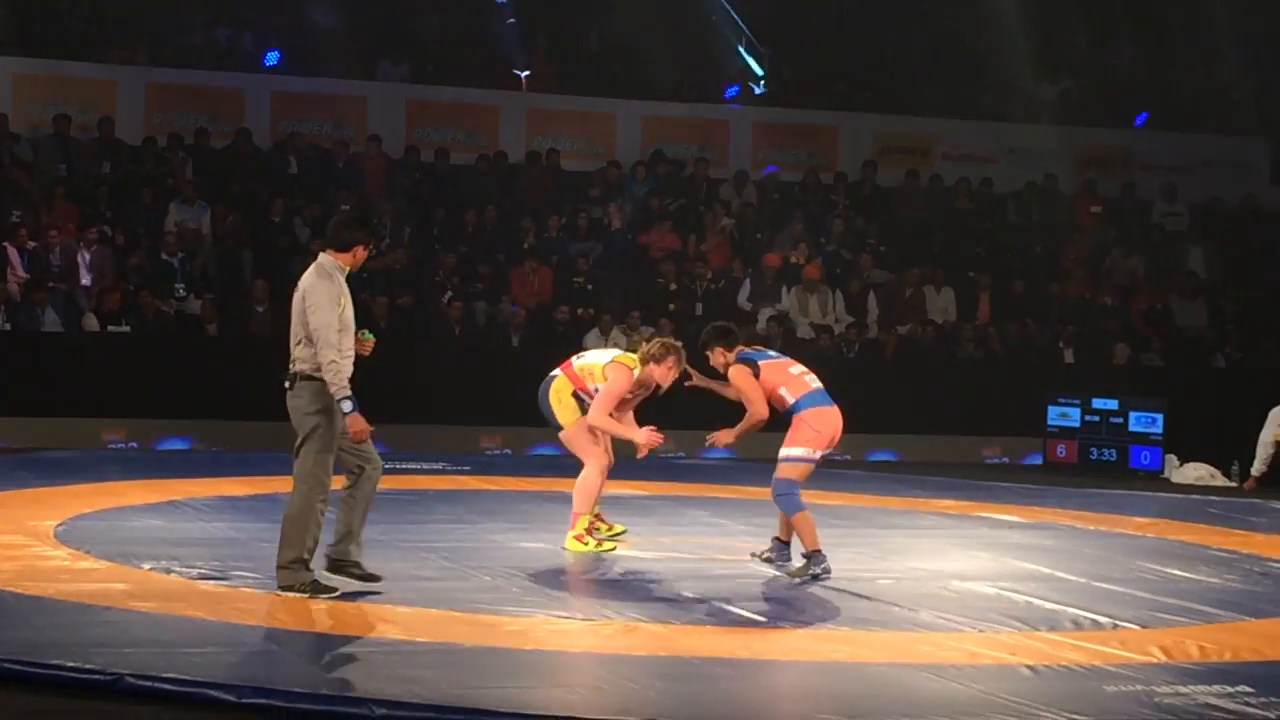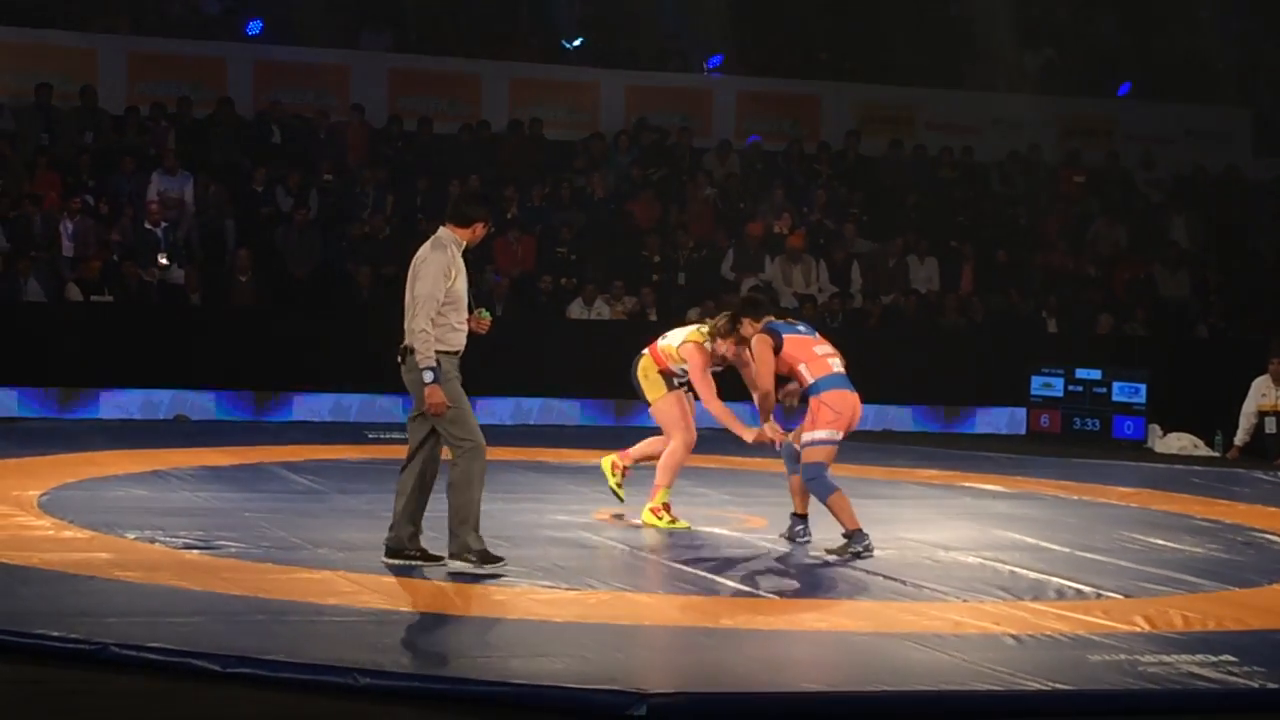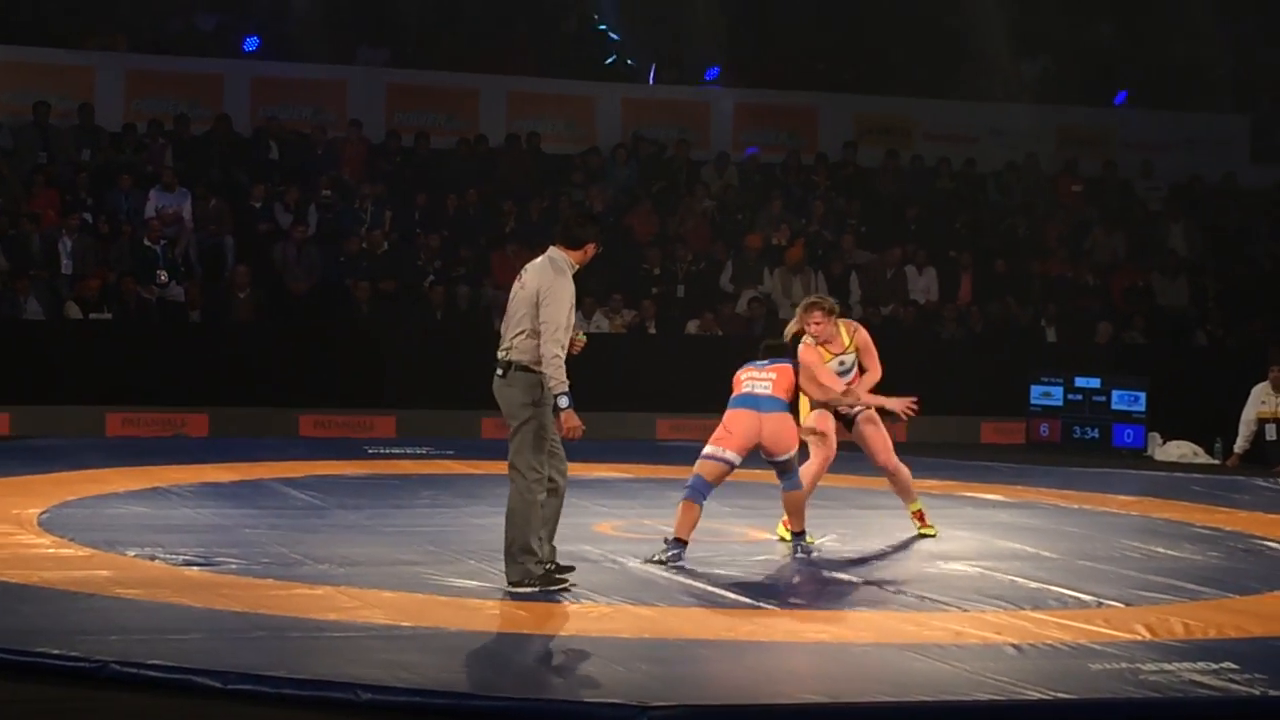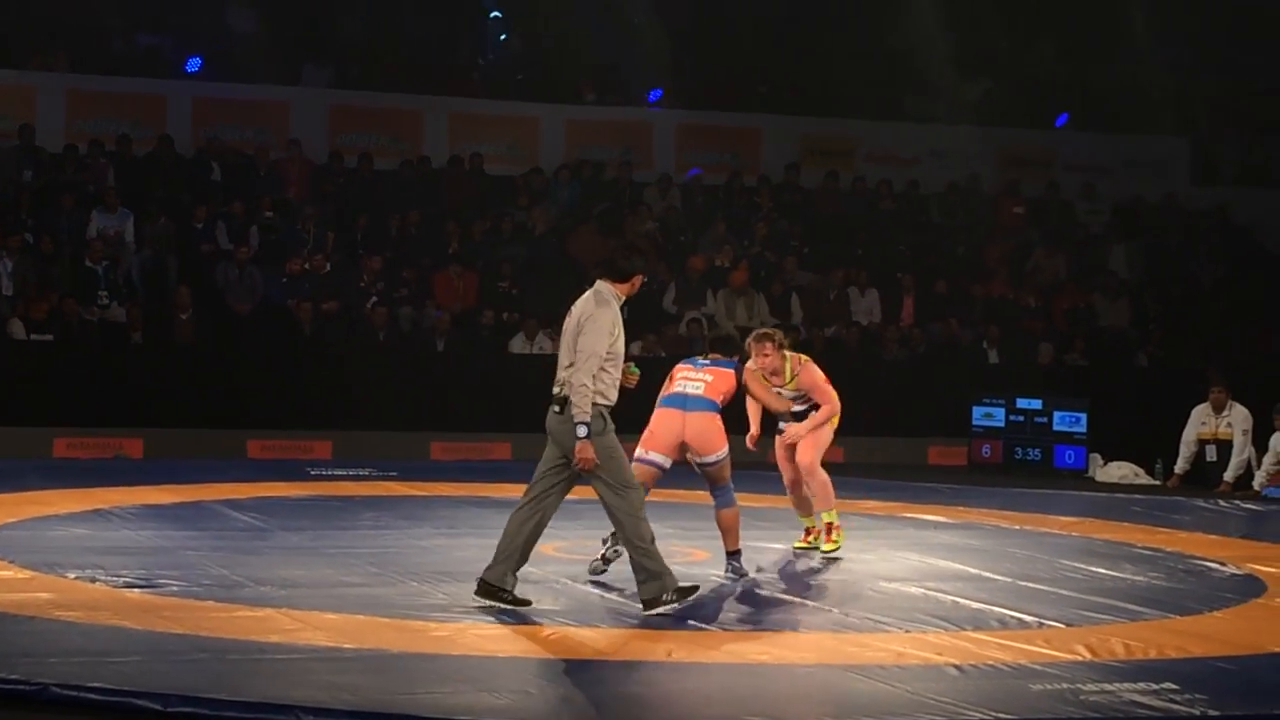
dt=0.7s
person 1, frame 1
left shoulder: (328, 278)
right shoulder: (323, 283)
right elbow: (327, 353)
left wrist: (351, 346)
right wrist: (350, 409)
left hip: (325, 395)
right hip: (317, 393)
left knee: (367, 468)
right knee: (313, 485)
left ankle: (344, 555)
right ankle: (293, 574)
person 1, frame 2
left shoulder: (448, 253)
right shoulder: (438, 255)
right elbow: (421, 323)
left wrist: (465, 323)
right wrist: (432, 381)
left hip: (438, 365)
right hip: (433, 366)
left knee: (423, 456)
right knee: (469, 447)
left ankle: (402, 542)
right ankle: (464, 544)
person 1, frame 3
left shoulder: (534, 268)
right shoulder: (558, 281)
left elbow: (509, 327)
right elbow: (550, 350)
left wrist: (563, 341)
right wrist: (566, 406)
left hip: (516, 377)
right hip: (526, 382)
left knee: (552, 471)
right knee: (530, 477)
left ankle: (540, 558)
right ankle: (522, 570)
person 1, frame 4
left shoulder: (590, 302)
right shoulder: (602, 310)
right elbow: (582, 378)
left wrist: (614, 377)
right wrist: (585, 437)
left hip: (562, 415)
right hip: (583, 417)
left knee: (540, 499)
right knee: (627, 497)
left ankle: (496, 581)
right ankle: (656, 589)
person 2, frame 1
left shoulder: (738, 369)
right shoulder: (759, 356)
left elbow: (759, 413)
right elbow: (745, 395)
left wrist: (732, 434)
right wrist: (706, 383)
left hip: (813, 419)
right hip: (828, 414)
left knee: (784, 491)
right knee: (785, 478)
left ankle: (817, 560)
right ankle: (781, 548)
person 2, frame 2
left shoulder: (761, 338)
right shoulder: (800, 327)
left elbow: (765, 388)
left wrist: (766, 422)
left hip: (829, 400)
right hip: (849, 398)
left knee: (814, 477)
right knee: (792, 449)
left ankle: (858, 538)
right ankle: (799, 524)
person 2, frame 3
left shoulder: (743, 371)
right shoulder: (797, 367)
right elbow: (824, 396)
right wrist: (882, 401)
left hip: (738, 417)
right hip: (778, 421)
left knee: (696, 488)
right knee: (789, 476)
left ankle: (677, 546)
right ankle: (800, 541)
person 2, frame 4
left shoulder: (681, 365)
right shoulder: (739, 370)
right elbow: (778, 406)
left wrist: (684, 448)
right wrist: (793, 408)
left hip: (665, 417)
right hip: (704, 421)
right knee: (722, 492)
left ankle: (615, 540)
right ankle: (733, 560)
person 3, frame 1
left shoulder: (647, 382)
right shoulder: (625, 375)
left elbow: (623, 413)
right elbow: (595, 417)
left wrist: (638, 434)
right wrist: (635, 435)
left hip: (577, 397)
right hip: (561, 393)
left knee: (603, 461)
right knee: (599, 463)
left ankle: (590, 518)
right ankle: (577, 534)
person 3, frame 2
left shoulder: (732, 347)
right shoulder: (696, 349)
left elbow: (755, 385)
right elbow: (710, 401)
right wrist: (744, 431)
left hip: (672, 374)
right hip: (651, 372)
left knee: (678, 439)
right knee: (684, 438)
left ankle: (619, 461)
right ankle: (656, 508)
person 3, frame 3
left shoulder: (854, 332)
right shoulder: (806, 349)
left elbow: (873, 372)
right hip: (818, 402)
left knee: (888, 462)
right knee: (823, 457)
left ankle: (917, 513)
right ankle: (789, 522)
person 3, frame 4
left shoulder: (802, 369)
right shoulder: (751, 369)
left elbow: (832, 405)
right elbow: (753, 397)
left wrist: (803, 428)
right wrist: (754, 427)
left hip: (820, 410)
right hip: (790, 412)
left knee: (806, 463)
right knee: (792, 481)
left ankle: (832, 525)
right ankle: (811, 530)
